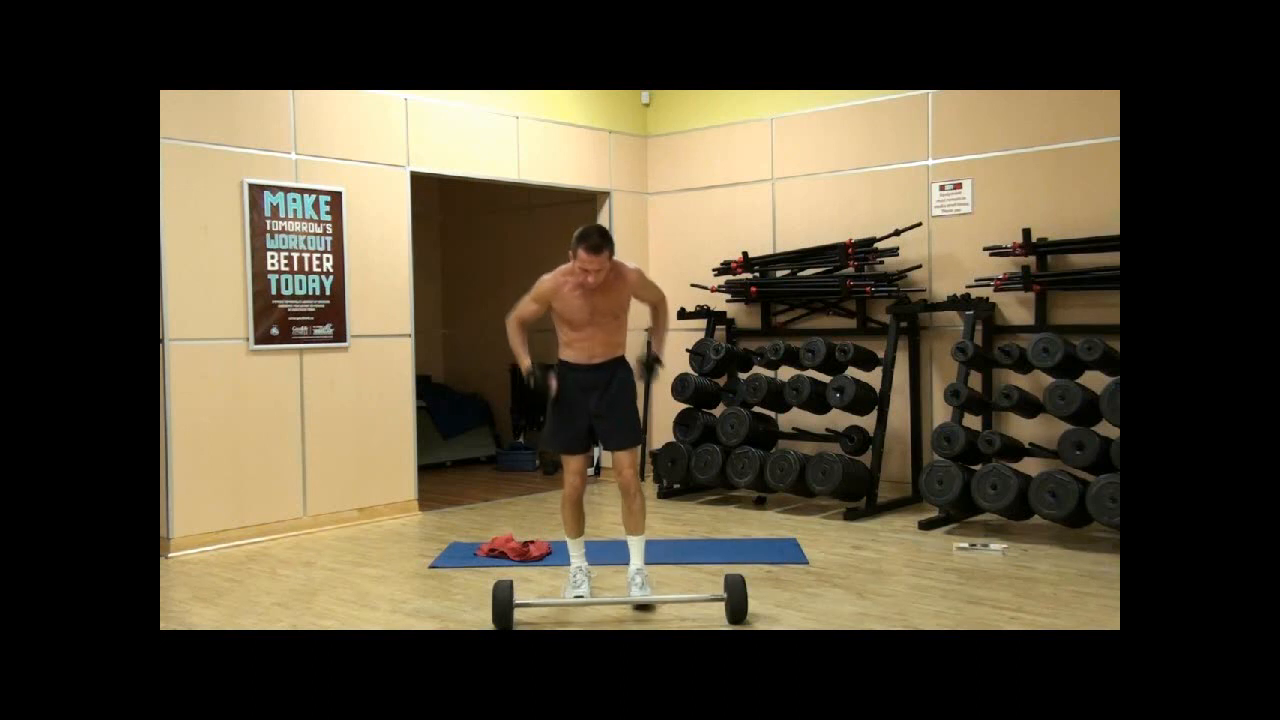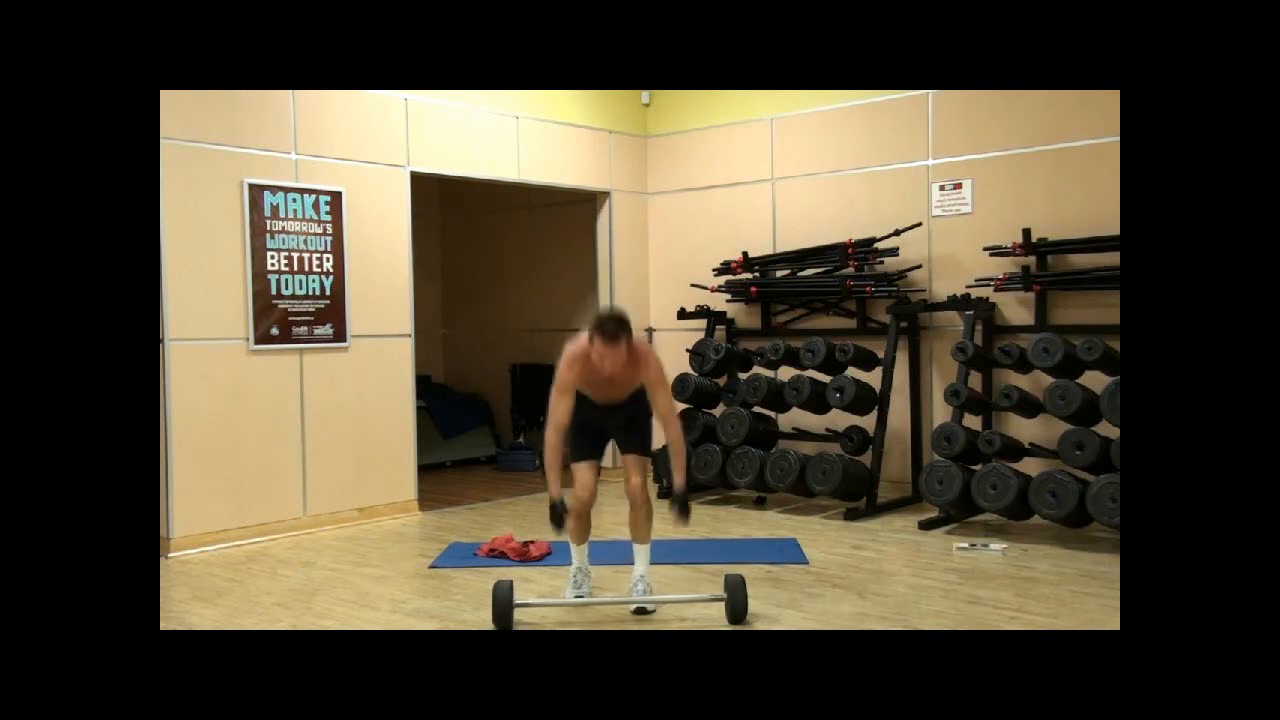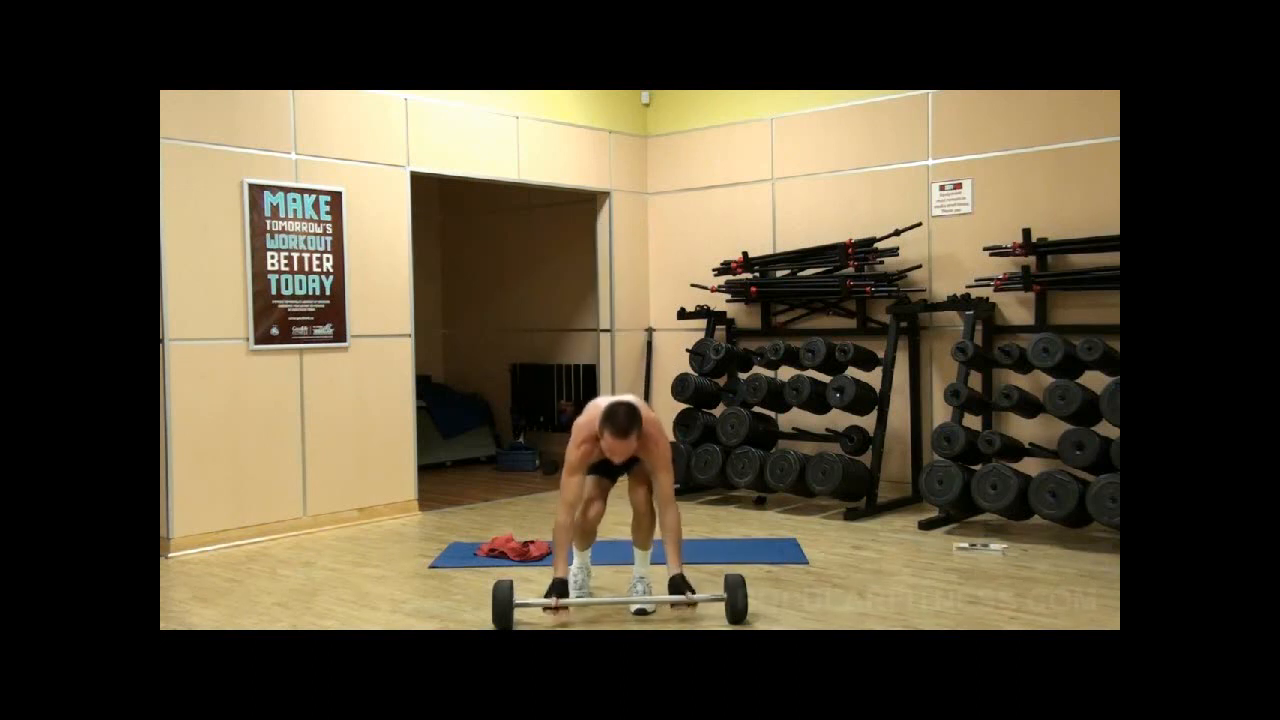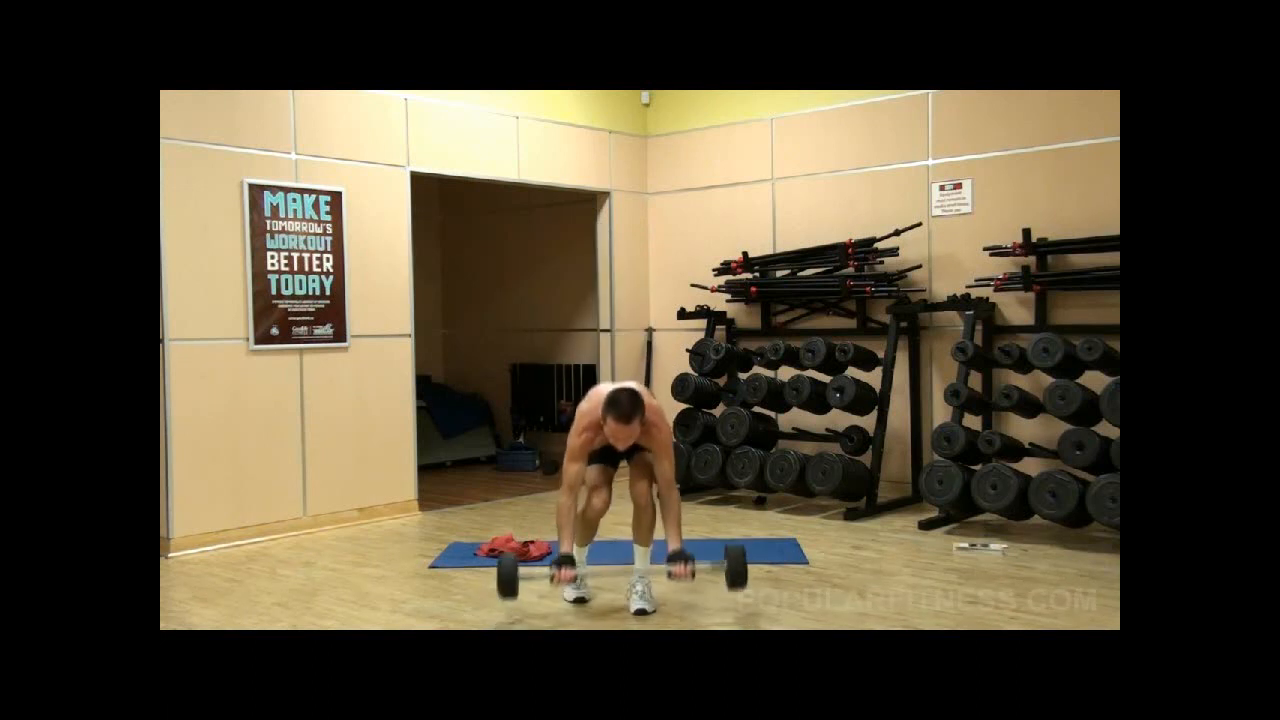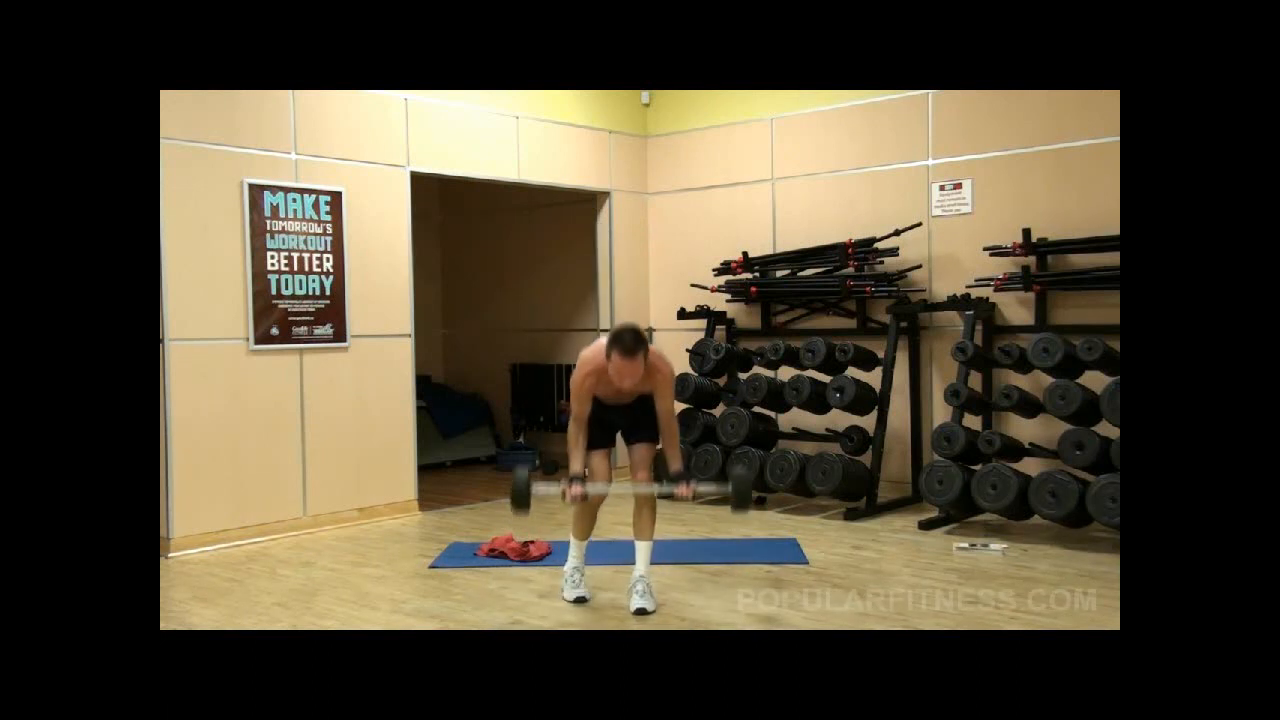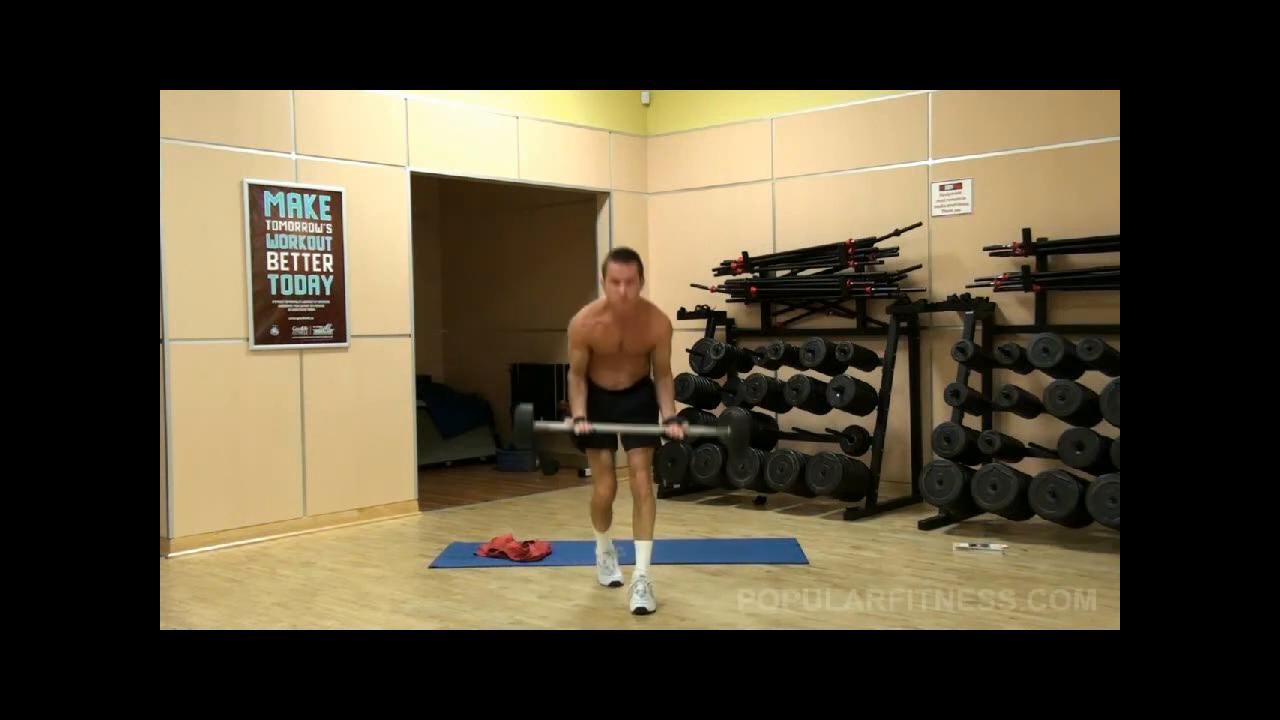
dt=0.3s
person 1, frame 1
left shoulder: (629, 278)
right shoulder: (552, 285)
left elbow: (659, 302)
right elbow: (514, 321)
left wrist: (655, 353)
right wrist: (528, 368)
left hip: (615, 377)
right hip: (569, 379)
left knee: (628, 477)
right knee: (573, 482)
left ankle: (637, 570)
right ankle: (578, 567)
person 1, frame 2
left shoulder: (645, 358)
right shoulder: (573, 359)
left elbow: (671, 422)
right elbow: (555, 429)
left wrist: (679, 486)
right wrist: (555, 496)
left hip: (633, 409)
right hip: (586, 411)
left knee: (636, 488)
right knee: (583, 494)
left ankle: (641, 577)
right ankle: (578, 569)
person 1, frame 3
left shoulder: (654, 439)
right shoulder: (583, 440)
left elbow: (667, 506)
right elbow: (566, 510)
left wrist: (676, 574)
right wrist: (559, 576)
left hip: (641, 453)
right hip: (595, 455)
left knee: (642, 499)
right knee: (591, 509)
left ankle: (641, 576)
right ankle: (579, 567)
person 1, frame 4
left shoulder: (657, 426)
right shoulder: (584, 426)
left elbow: (667, 487)
right elbow: (568, 492)
left wrist: (676, 549)
right wrist: (565, 554)
left hip: (642, 441)
right hip: (598, 441)
left knee: (643, 493)
right knee: (598, 500)
left ankle: (640, 577)
right ankle: (576, 567)
person 1, frame 5
left shoulder: (661, 368)
right shoulder: (587, 368)
left elbow: (667, 420)
right elbow: (578, 422)
left wrist: (677, 471)
right wrist: (576, 474)
left hip: (641, 407)
right hip: (597, 406)
left knee: (643, 482)
right knee: (597, 487)
left ankle: (641, 577)
right ankle: (575, 564)
person 1, frame 6
left shoulder: (658, 323)
right shoulder: (584, 323)
left elbow: (662, 372)
right elbow: (577, 372)
left wrist: (669, 415)
right wrist: (578, 414)
left hip: (638, 395)
right hip: (598, 397)
left knee: (641, 482)
right knee: (604, 487)
left ankle: (641, 577)
right ankle: (605, 552)
